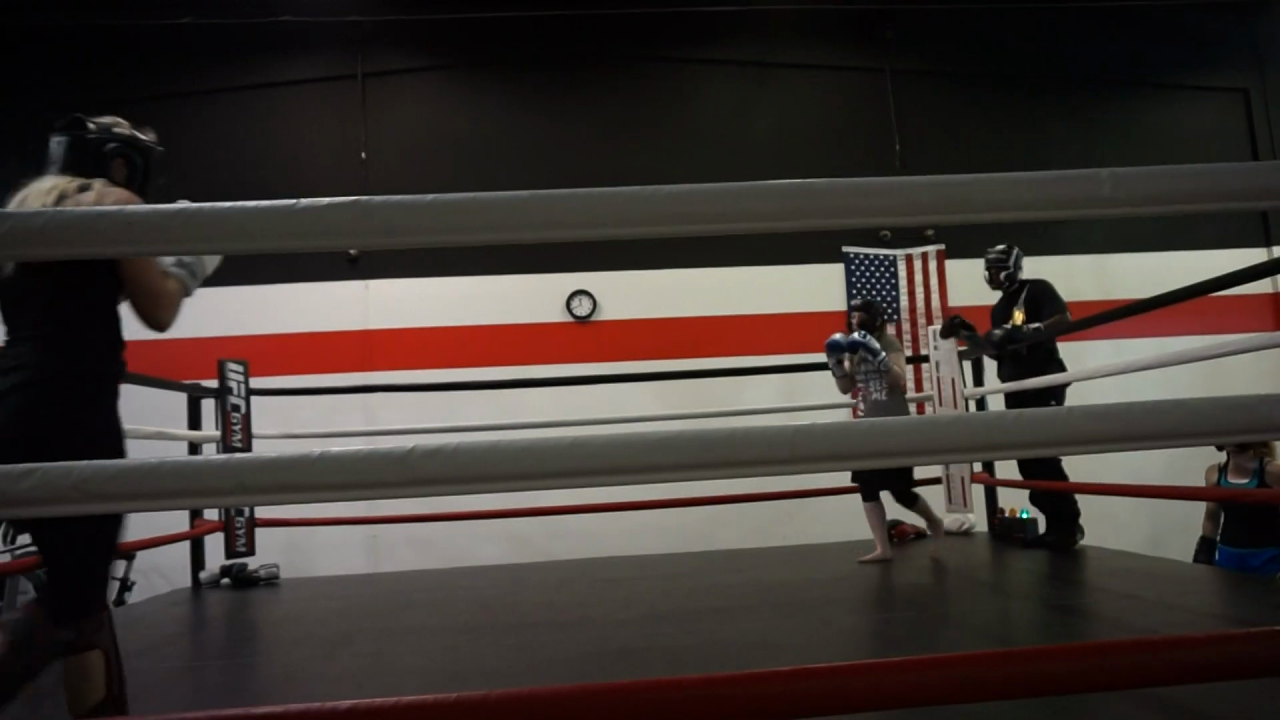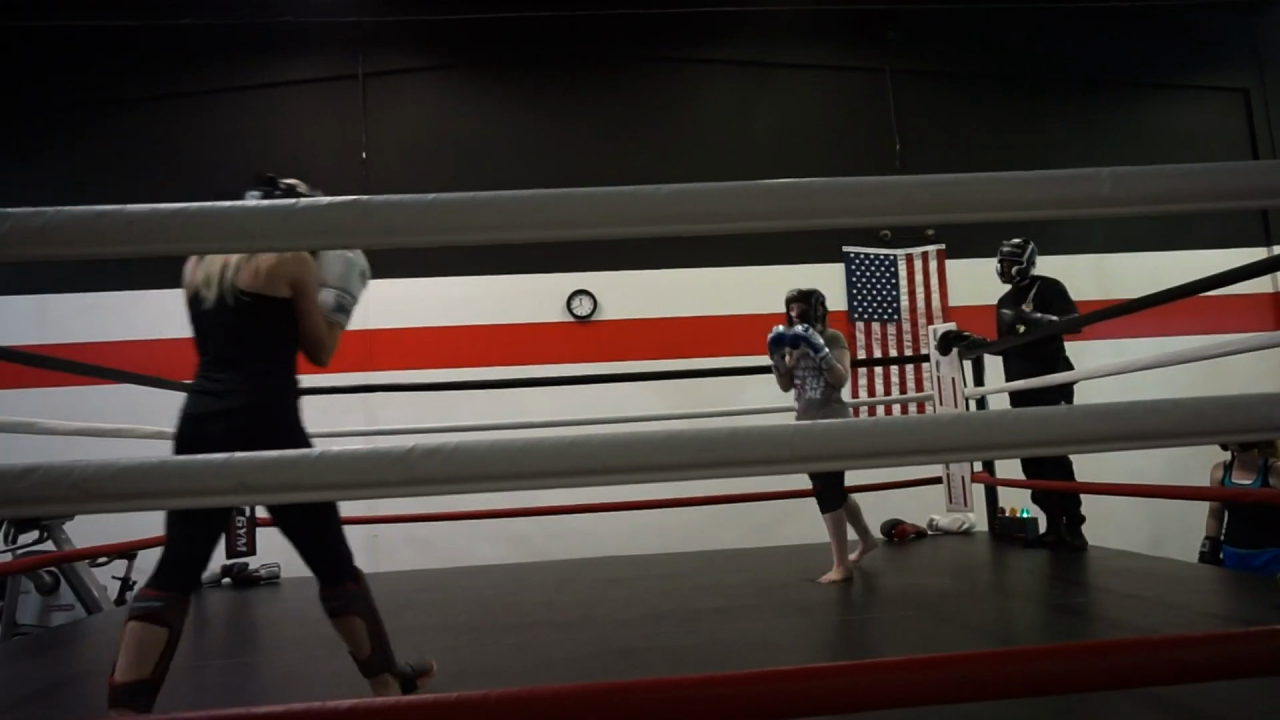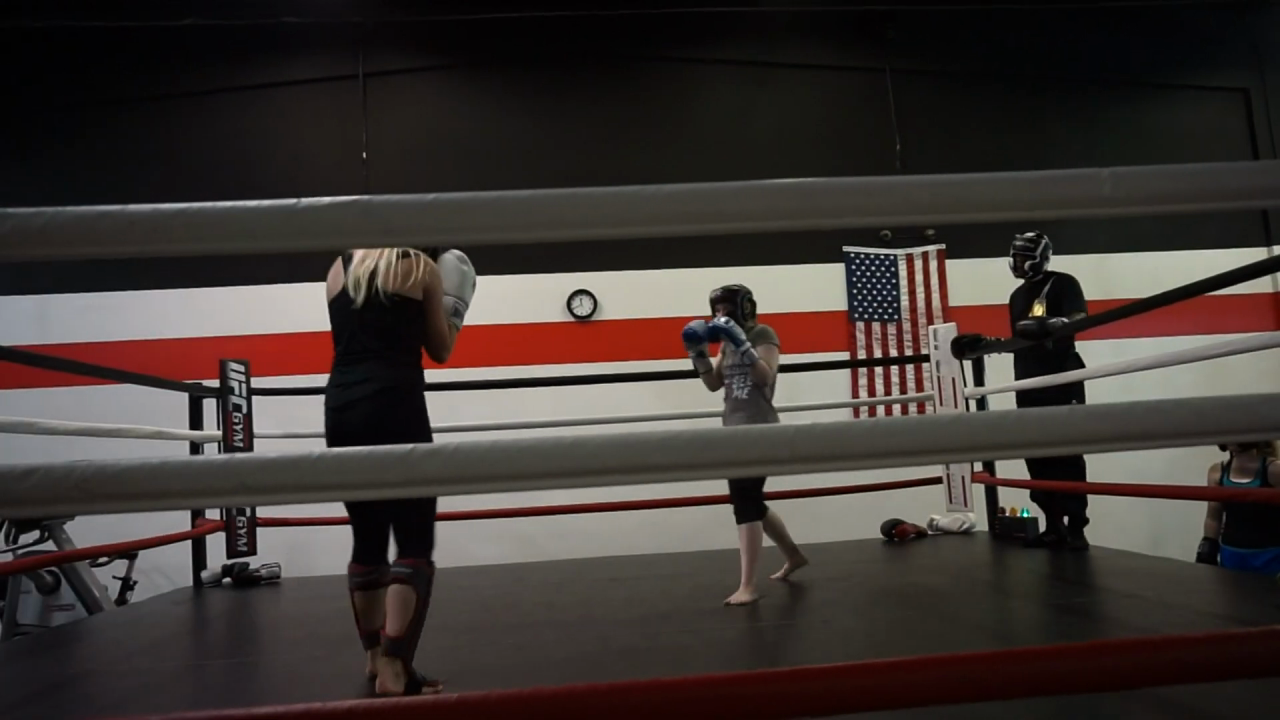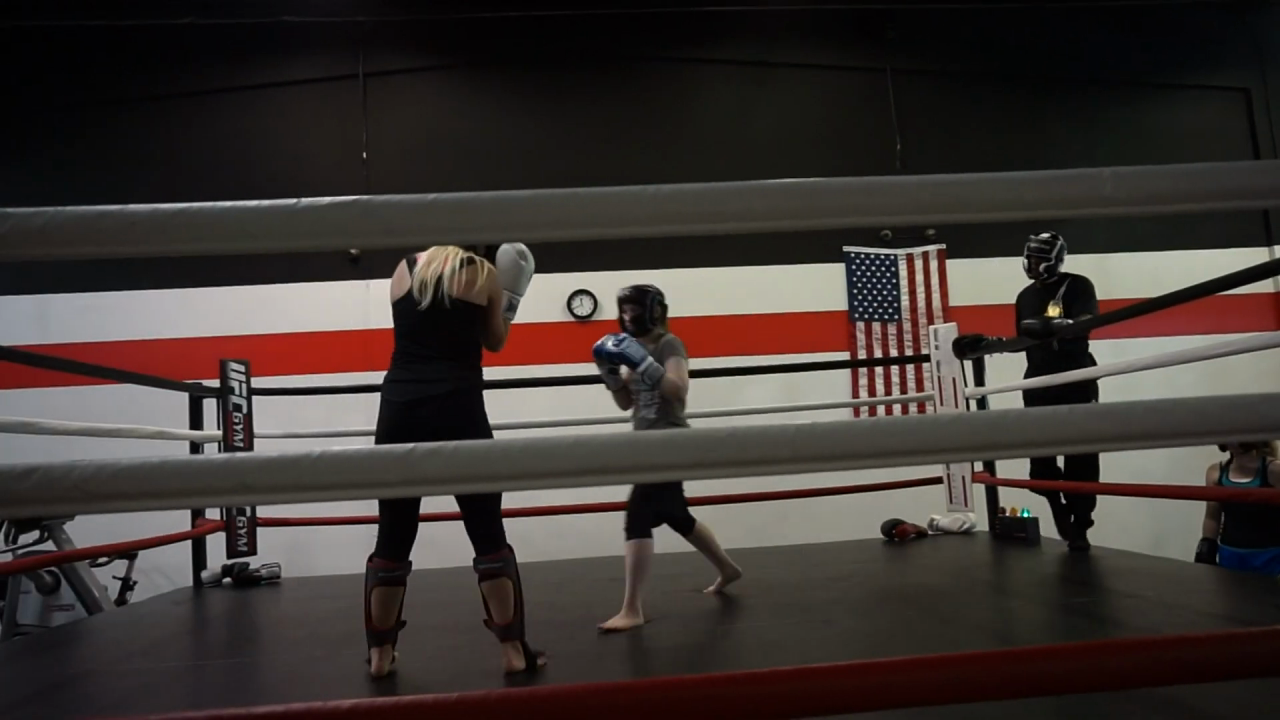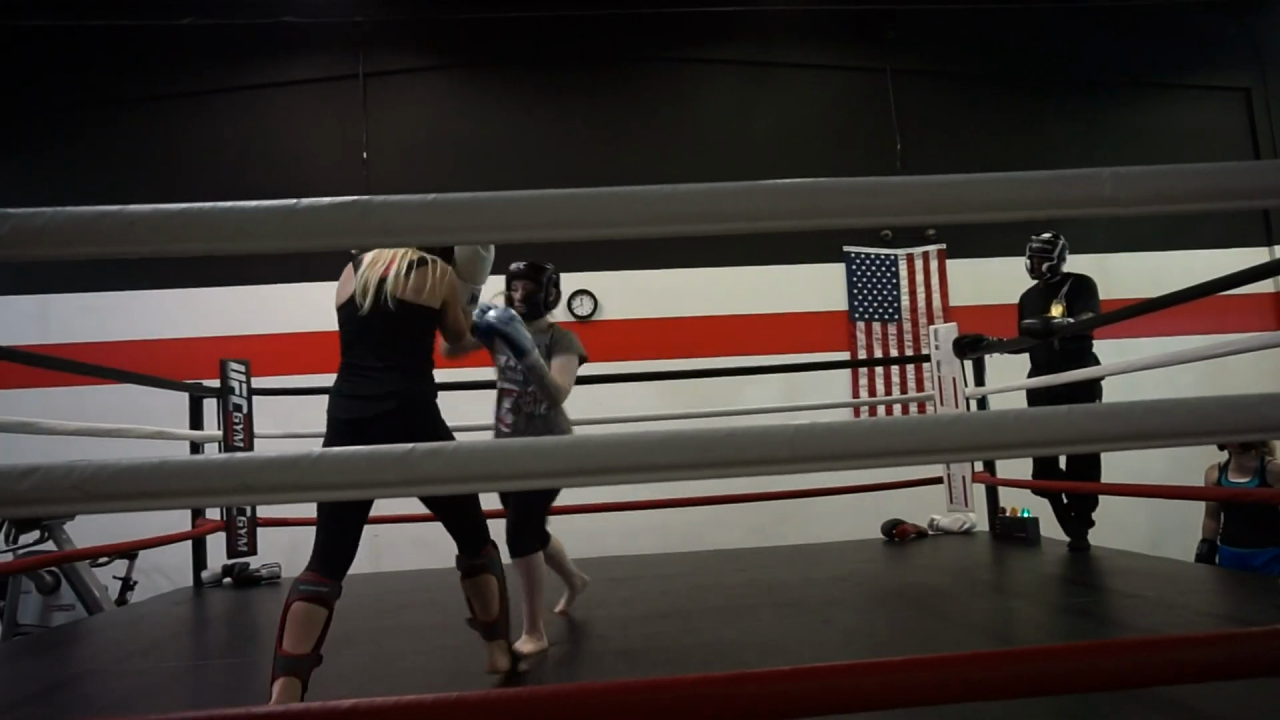
dt=0.5s
person 1, frame 1
right shoulder: (115, 202)
right elbow: (158, 313)
right wrist: (183, 266)
right hip: (72, 406)
left knee: (79, 580)
right knee: (76, 588)
person 1, frame 2
left shoulder: (198, 263)
right shoulder: (294, 262)
right elbow: (320, 352)
right wrist: (337, 301)
left hip: (201, 425)
right hip: (268, 423)
left knee: (177, 571)
right knee: (332, 561)
person 1, frame 3
left shoulder: (339, 269)
right shoulder: (423, 268)
right elbow: (440, 350)
right wrist: (453, 307)
left hip: (341, 409)
right hip: (394, 408)
left knee: (367, 539)
right knee: (414, 542)
left ankle: (378, 657)
right ankle: (395, 671)
person 1, frame 4
left shoulder: (404, 270)
right shoulder: (488, 274)
right elbow: (494, 339)
right wrist: (509, 299)
left hip: (400, 408)
right hip: (457, 410)
left knee: (393, 538)
right knee: (488, 535)
left ankle: (380, 653)
right ankle: (513, 650)
person 1, frame 5
left shoulder: (352, 271)
right shoulder: (438, 273)
right elbow: (457, 335)
right wrist: (467, 290)
left hip: (348, 420)
right hip: (410, 418)
left knee: (327, 560)
right knee: (473, 535)
left ankle: (284, 690)
right ankle: (500, 652)
person 2, frame 1
left shoulder: (890, 342)
right shoulder: (853, 348)
left elbow: (899, 380)
right elbow: (846, 388)
left wrist: (877, 354)
right wrist: (835, 361)
left knee: (900, 489)
right knee: (866, 486)
left ankle: (935, 524)
right ankle: (883, 548)
person 2, frame 2
left shoulder: (833, 338)
right shoulder: (796, 343)
left elbow: (841, 380)
right elbow: (786, 385)
left wrist: (820, 349)
right wrist: (778, 356)
left hip: (832, 424)
right hip: (807, 425)
left knee: (826, 491)
right knee: (833, 489)
left ankle: (841, 565)
right ankle: (866, 539)
person 2, frame 3
left shoulder: (762, 334)
right shoulder: (729, 339)
left elbow: (765, 377)
right elbow: (714, 383)
left wrist: (740, 343)
right wrist: (698, 350)
left hip: (756, 429)
right hip: (734, 429)
left knee: (745, 501)
right knee: (750, 500)
left ankle: (747, 586)
right ankle: (794, 557)
person 2, frame 4
left shoulder: (669, 345)
right shoulder: (636, 348)
left elbow: (678, 391)
right elbow: (625, 402)
left wrist: (641, 361)
right wrist: (610, 368)
left knee: (638, 514)
right knee: (676, 516)
left ankle: (632, 609)
right ankle: (728, 569)
person 2, frame 5
left shoulder: (561, 339)
right shoulder: (500, 325)
left elbow: (557, 393)
right elbow: (453, 350)
left wrist: (527, 351)
right wrist: (473, 330)
right hip: (509, 445)
left knee: (523, 530)
right knee: (531, 527)
left ankle: (534, 632)
right ankle: (574, 581)
person 3, frame 1
left shoulder: (1038, 290)
right shoulder: (999, 308)
left elbow: (1064, 320)
left wrist: (1020, 332)
left hip: (1045, 384)
right hip: (1016, 391)
left knee: (1045, 454)
right knee: (1028, 460)
left ankle: (1070, 522)
right ankle: (1053, 526)
person 3, frame 2
left shoulder: (1048, 288)
right shoulder: (1005, 301)
left wrist: (1033, 318)
right wrist: (969, 341)
left hip: (1051, 383)
right hip: (1021, 388)
left knee: (1054, 456)
right knee: (1032, 458)
left ankle: (1073, 526)
right ankle: (1054, 525)
person 3, frame 3
left shoulder: (1063, 284)
right shoulder: (1017, 296)
left elbow: (1080, 319)
left wrist: (1047, 325)
left hip: (1062, 382)
right hip: (1029, 386)
left knee: (1066, 455)
right knee: (1037, 458)
left ankle: (1076, 528)
right ankle: (1054, 526)
person 3, frame 4
left shoulder: (1077, 285)
right shoulder: (1025, 296)
left elbow: (1087, 322)
left wrist: (1051, 325)
left hip: (1076, 381)
right hip: (1039, 383)
left knee: (1080, 457)
right knee: (1040, 455)
left ankle: (1079, 527)
right ankle: (1061, 510)
person 3, frame 5
left shoulder: (1080, 285)
right shoulder: (1028, 297)
left elbow: (1088, 321)
left wrist: (1052, 324)
left hip: (1080, 382)
right hip: (1043, 384)
left knee: (1082, 457)
right knee: (1042, 458)
left ankle: (1080, 526)
right ankle: (1070, 521)
